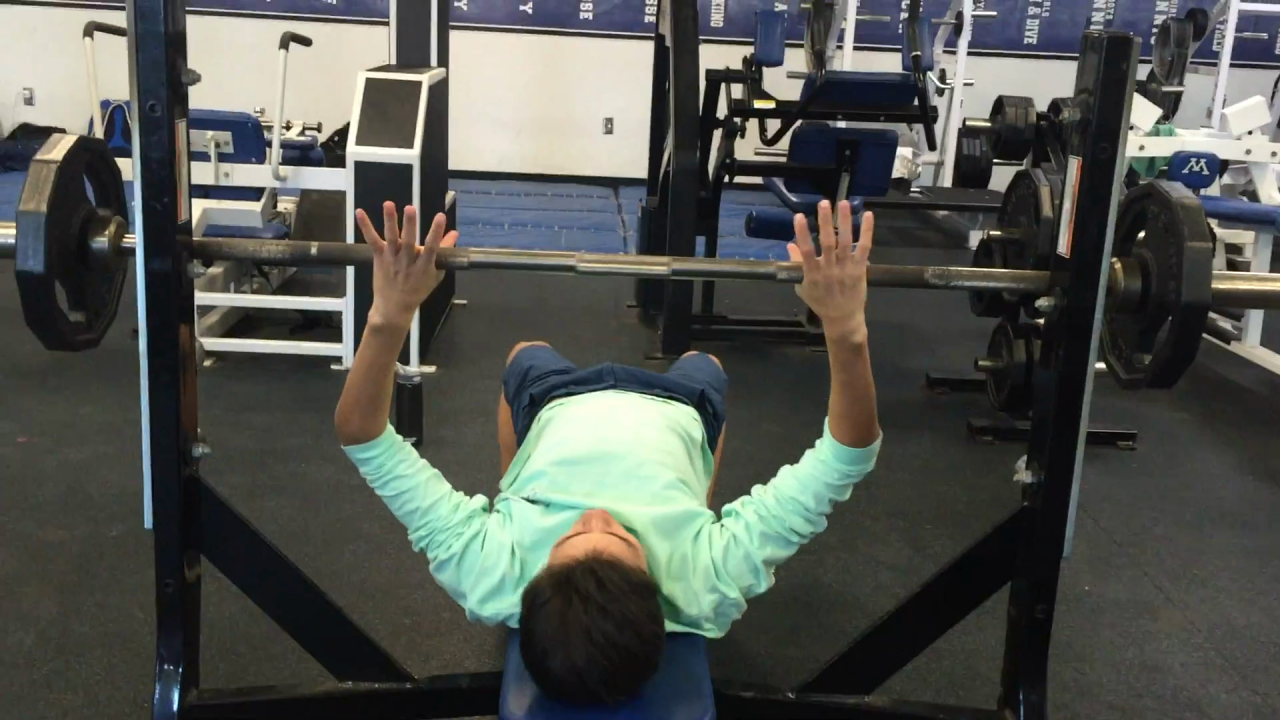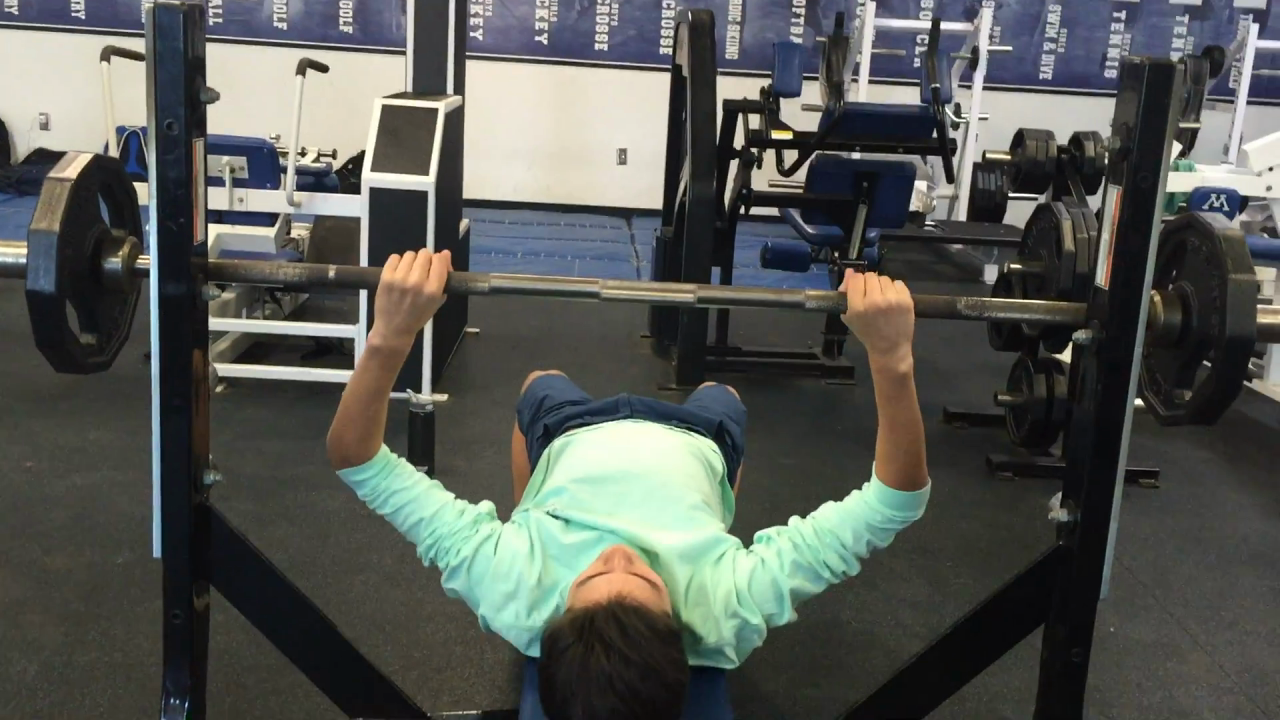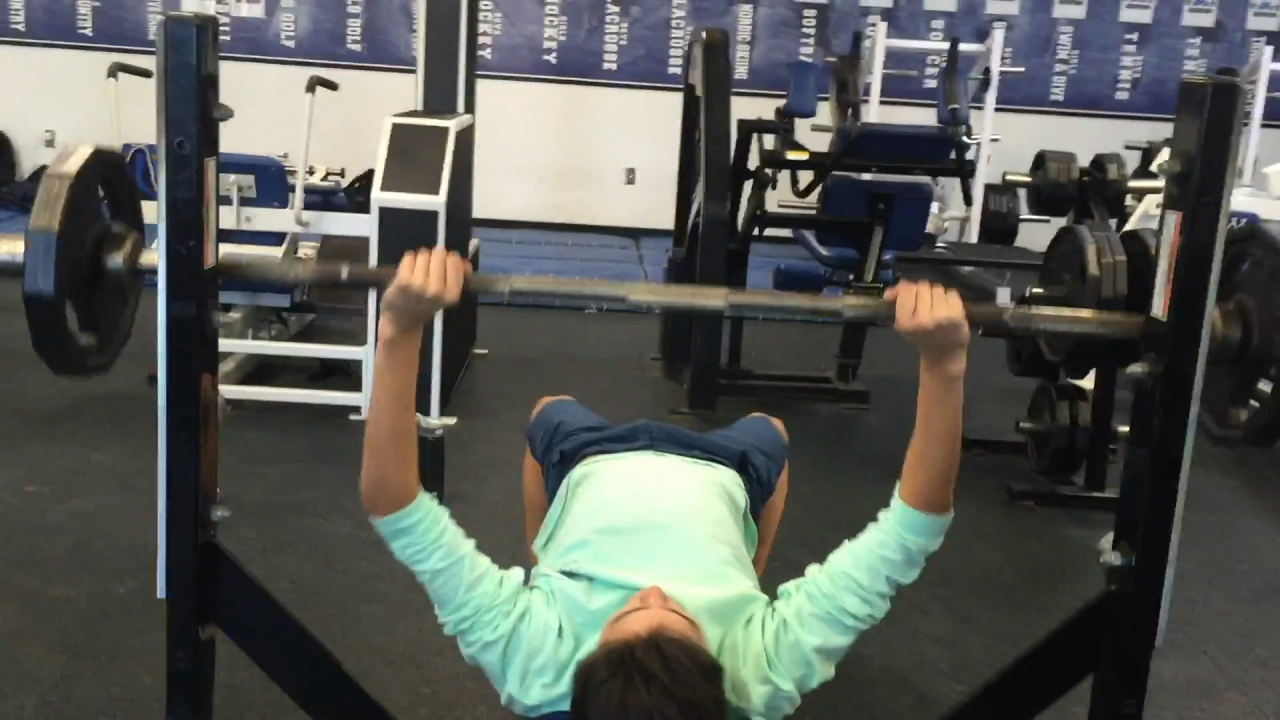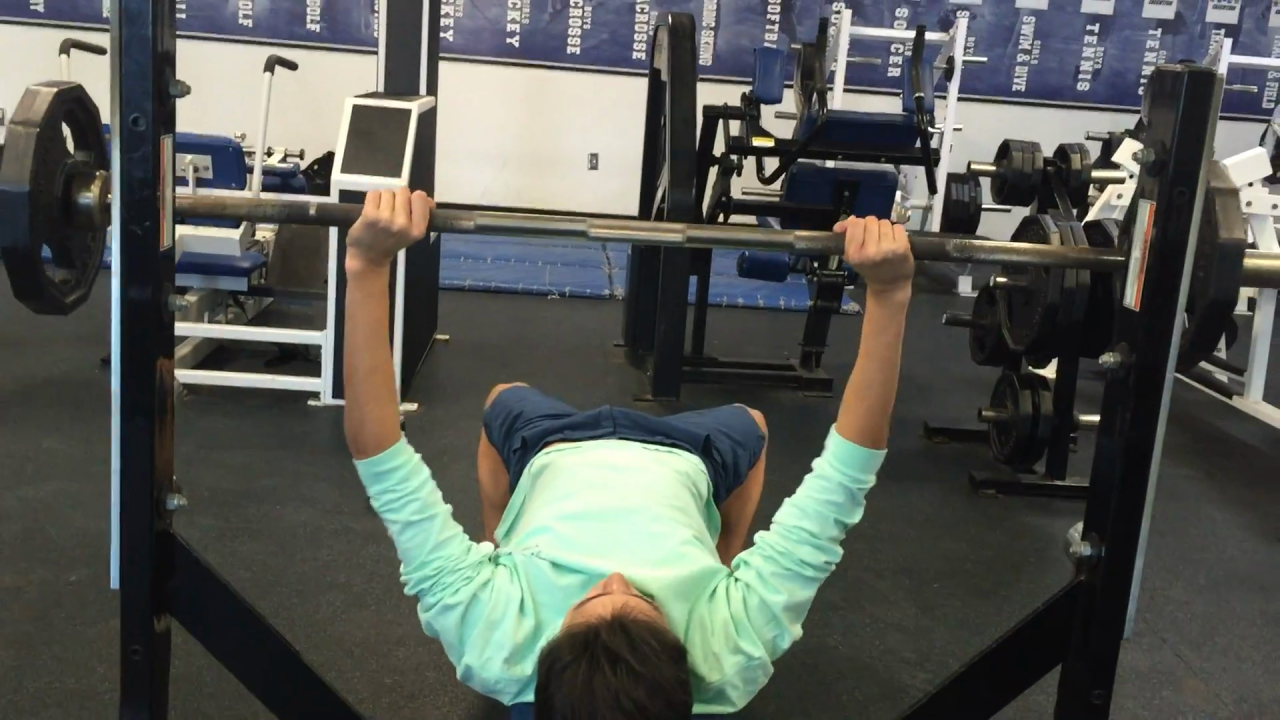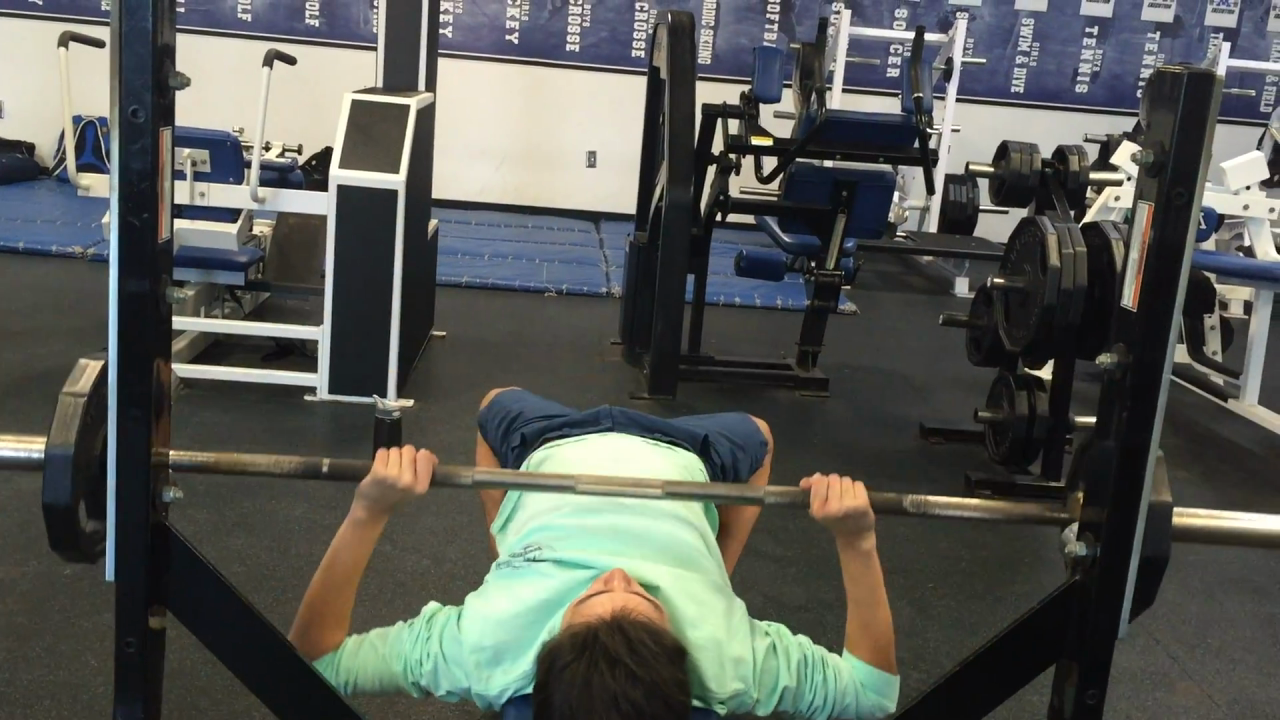
dt=1s
person 1, frame 1
left shoulder: (494, 577)
right shoulder: (707, 581)
left elbow: (363, 439)
right elbow: (847, 455)
left wrist: (389, 316)
right wrist: (846, 329)
left knee: (528, 355)
right knee: (702, 365)
person 1, frame 2
left shoulder: (515, 597)
right shoulder: (727, 608)
left elbow: (359, 463)
right elbow: (894, 502)
left wrist: (389, 337)
right wrist: (891, 358)
left knee: (543, 384)
right knee: (721, 396)
person 1, frame 3
left shoulder: (534, 662)
left elbow: (393, 509)
right elbow: (910, 531)
left wrist: (400, 330)
right wrist: (943, 365)
left knee: (553, 412)
right knee: (765, 431)
person 1, frame 4
left shoulder: (497, 648)
right shoulder: (729, 652)
left elbow: (382, 463)
right elbow: (848, 473)
left wrist: (368, 266)
right wrist: (887, 296)
left knee: (509, 401)
right knee: (747, 422)
person 1, frame 5
left shoulder: (485, 649)
right shoulder: (730, 662)
left elbow: (317, 663)
left wrist: (368, 514)
right wrist: (856, 542)
left knee: (501, 405)
right knee: (753, 434)
